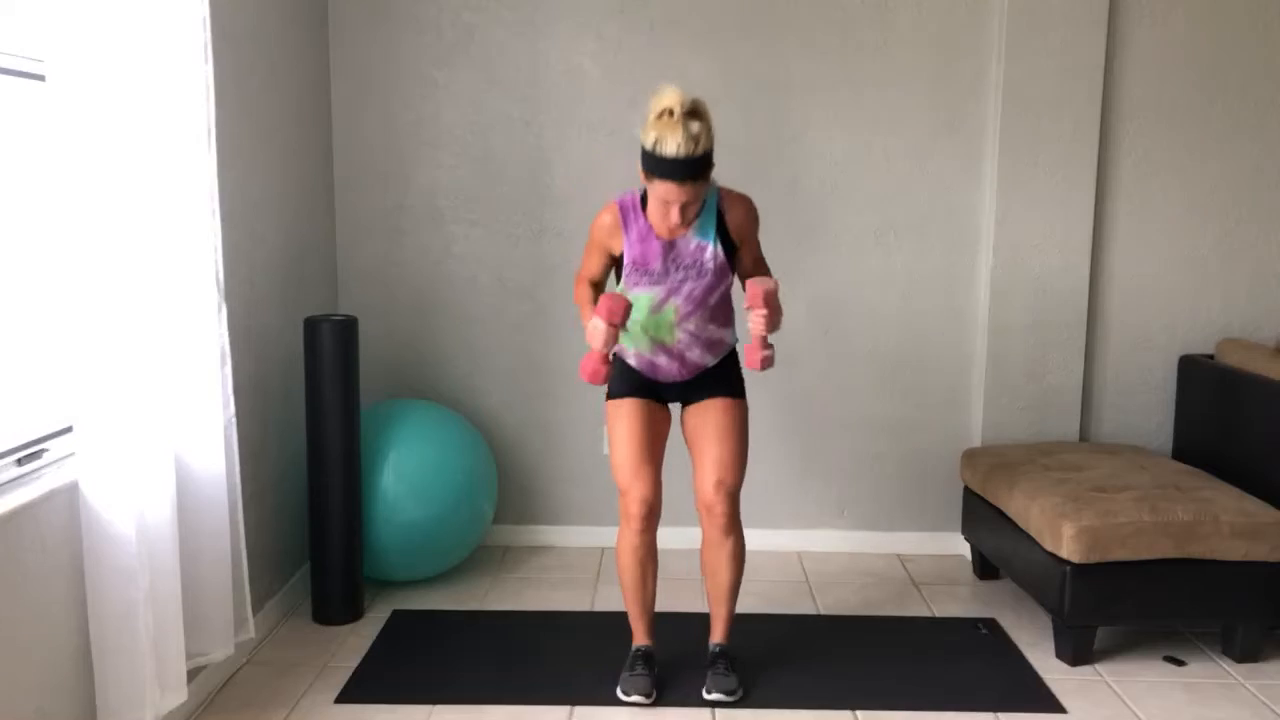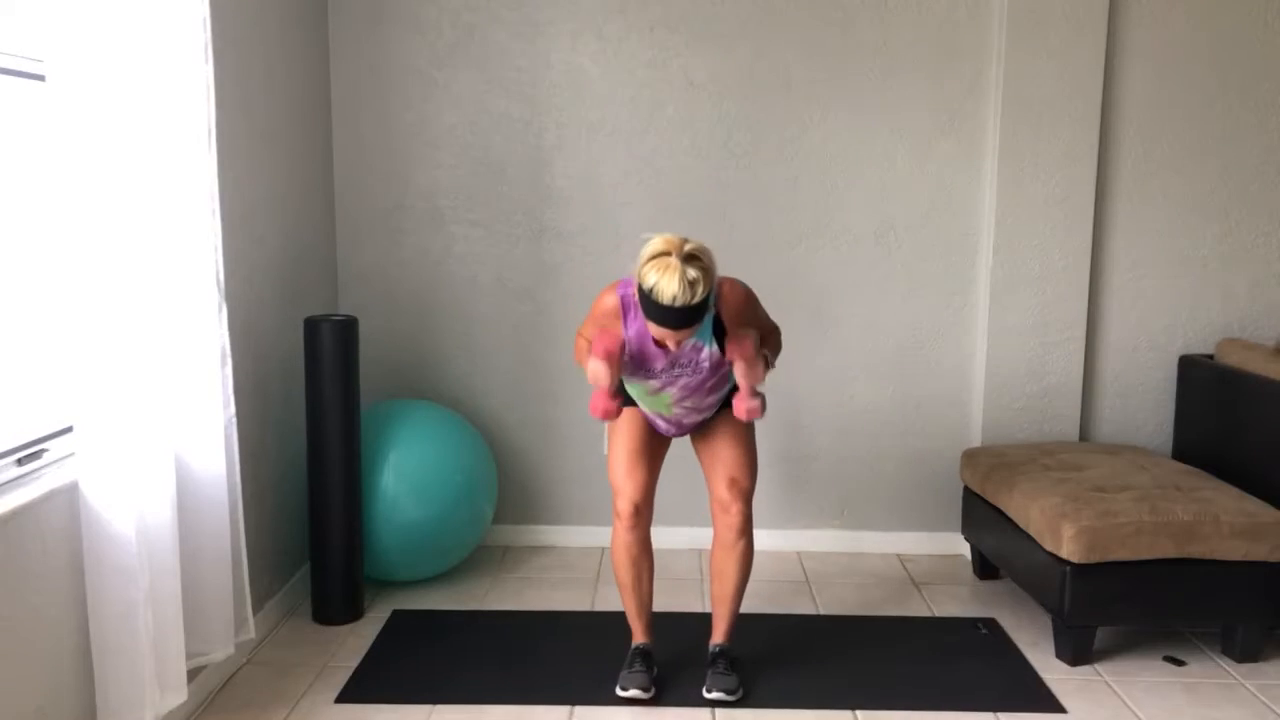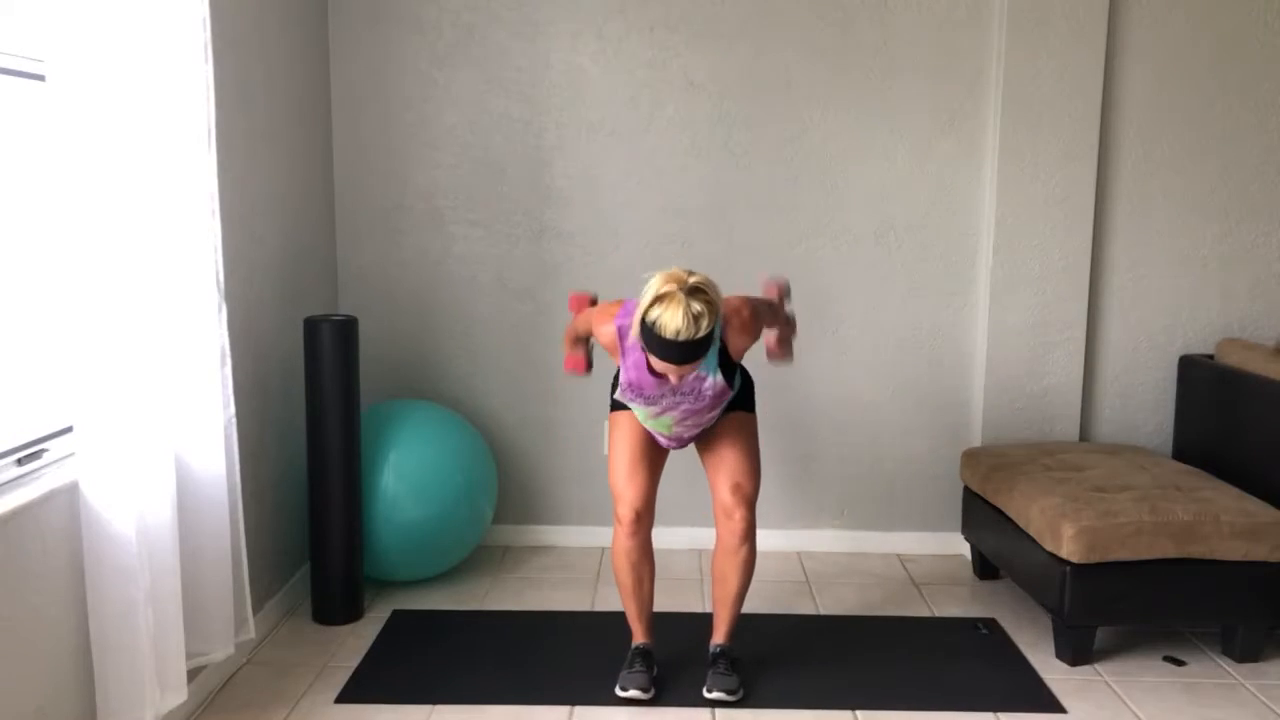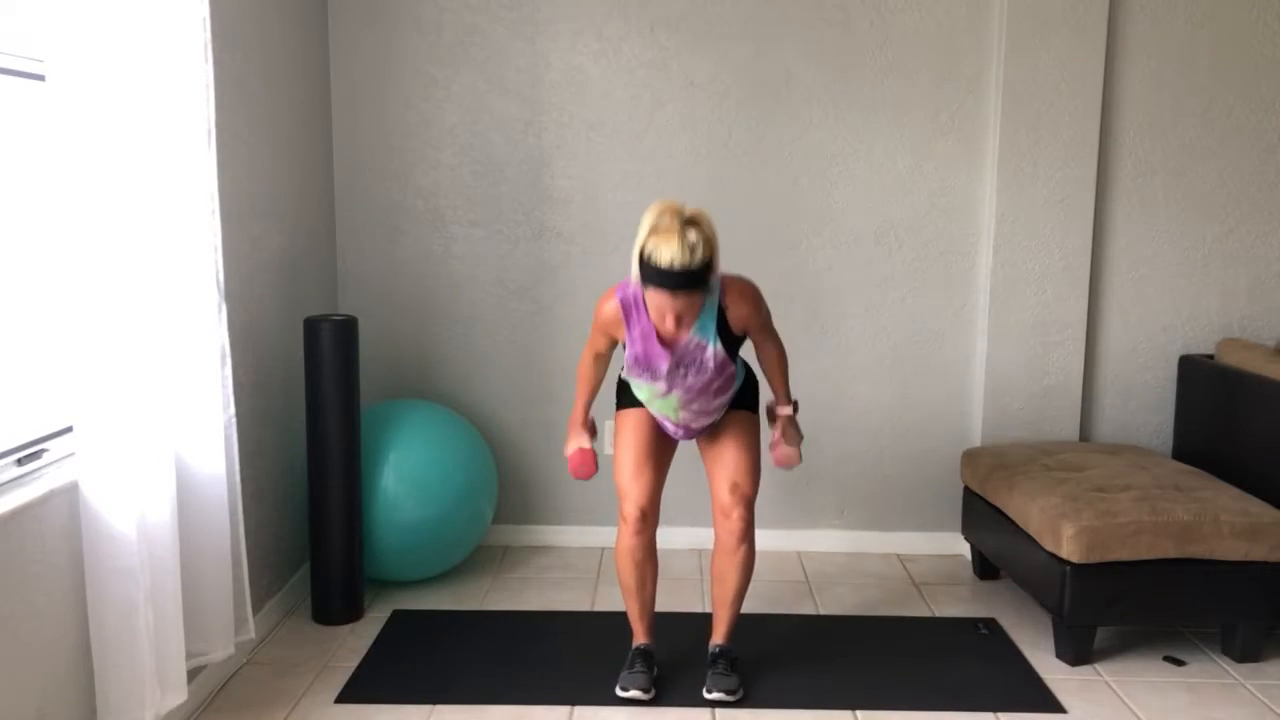
dt=0.5s
person 1, frame 1
left shoulder: (735, 211)
right shoulder: (614, 220)
left elbow: (755, 271)
right elbow: (586, 279)
left wrist: (766, 304)
right wrist: (590, 317)
left hip: (713, 374)
right hip: (636, 373)
left knee: (720, 506)
right knee: (639, 509)
left ankle: (719, 646)
right ankle: (641, 647)
person 1, frame 2
left shoulder: (733, 299)
right shoulder: (615, 303)
left elbow: (769, 332)
right elbow: (584, 340)
left wrist: (762, 359)
right wrist: (593, 363)
left hip: (719, 404)
right hip: (639, 402)
left knee: (734, 508)
right knee: (629, 509)
left ankle: (720, 648)
right ankle: (640, 646)
person 1, frame 3
left shoulder: (737, 323)
right shoulder: (614, 328)
left elbow: (772, 307)
right elbow: (580, 321)
left wrist: (782, 330)
right wrist: (575, 344)
left hip: (724, 406)
right hip: (638, 407)
left knee: (737, 516)
right knee: (630, 516)
left ankle: (720, 648)
right ankle: (640, 647)
person 1, frame 4
left shoulder: (738, 299)
right shoulder: (615, 307)
left elbow: (768, 344)
right elbow: (594, 355)
left wrist: (785, 409)
right wrist: (579, 421)
left hip: (727, 405)
right hip: (646, 403)
left knee: (736, 515)
right knee: (636, 515)
left ankle: (721, 648)
right ankle: (641, 647)
